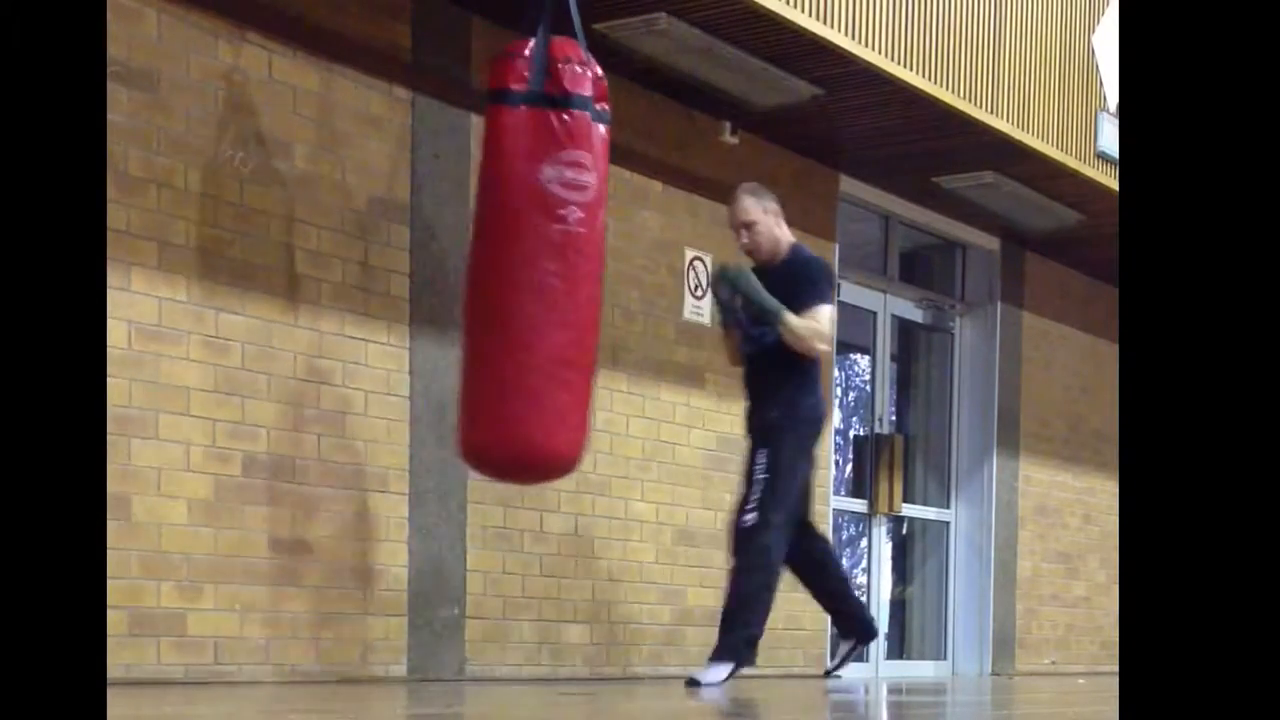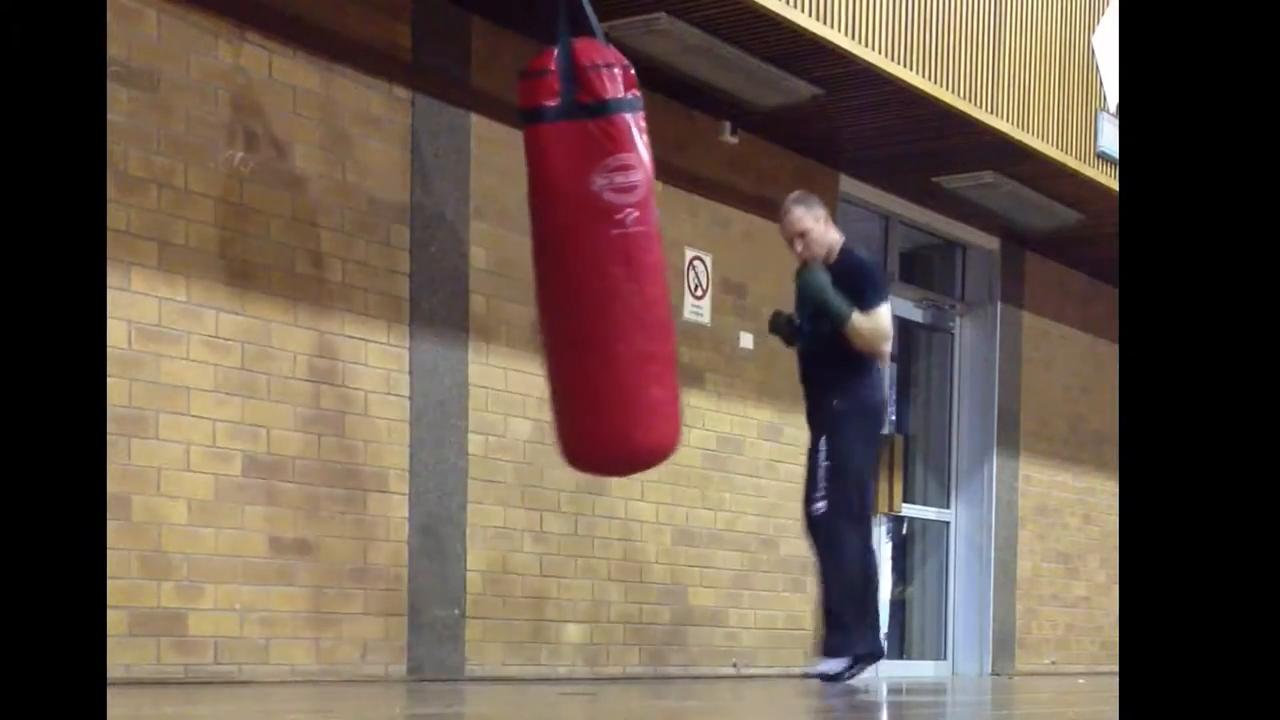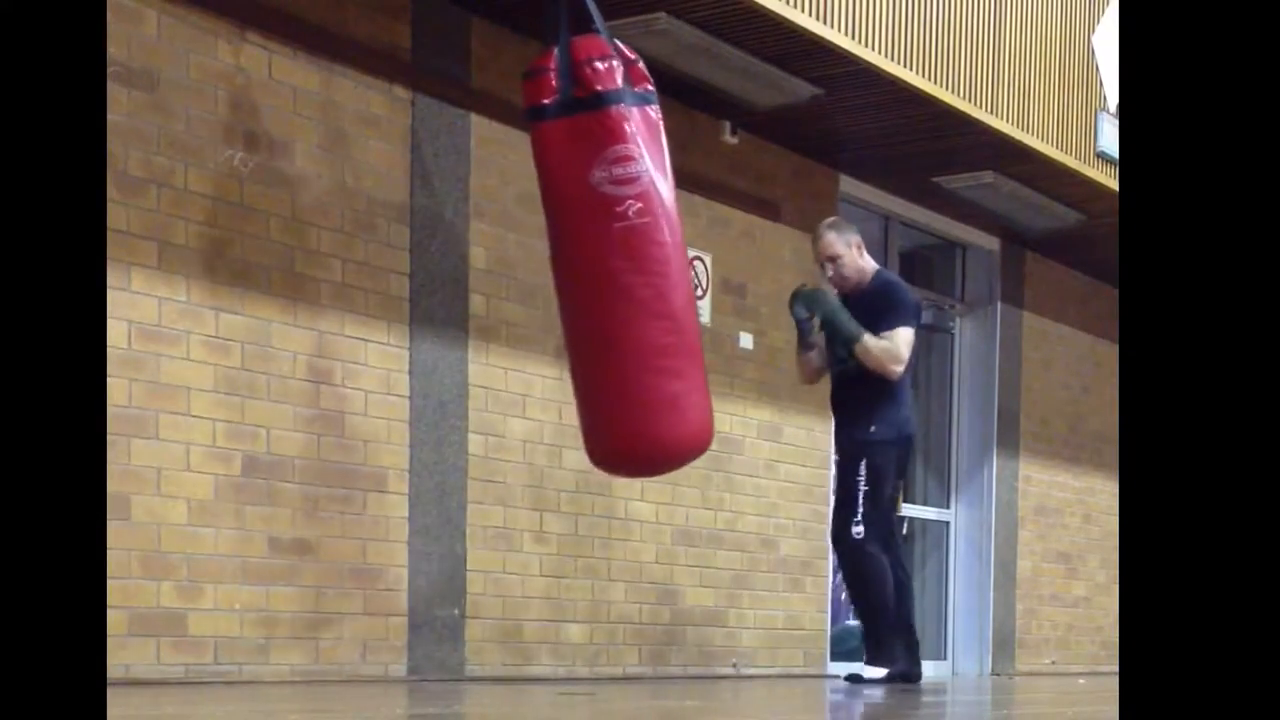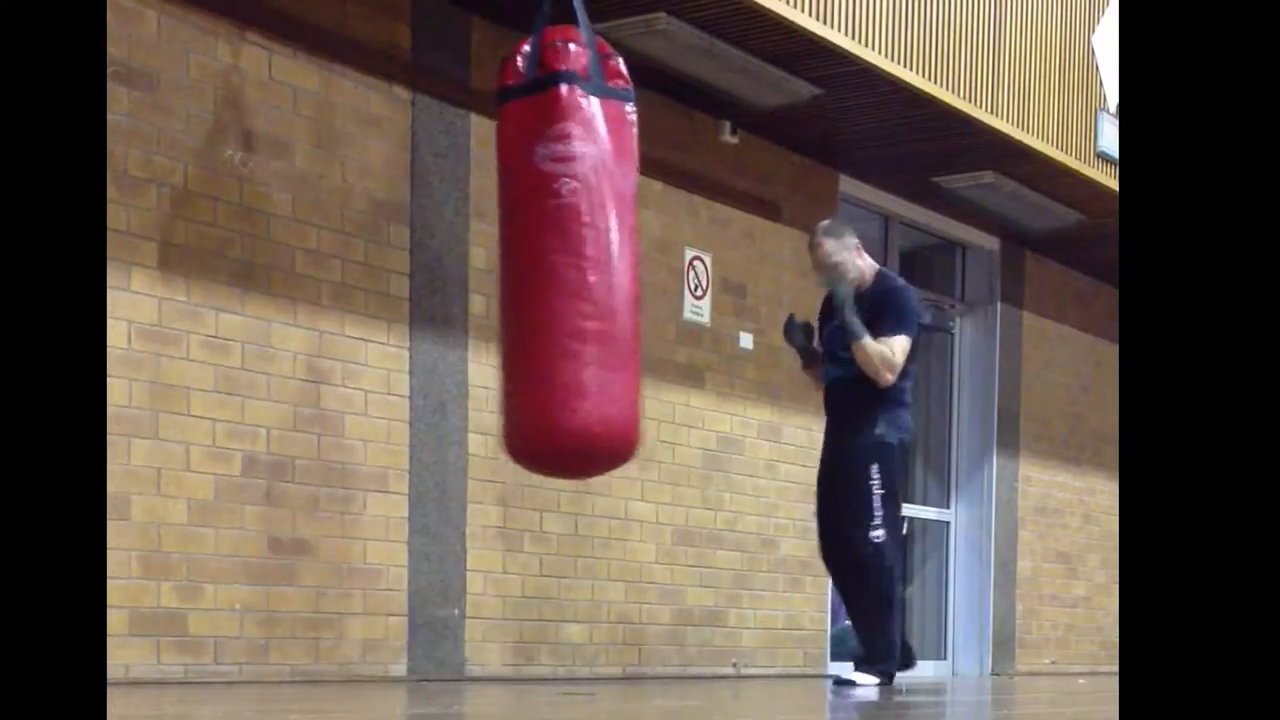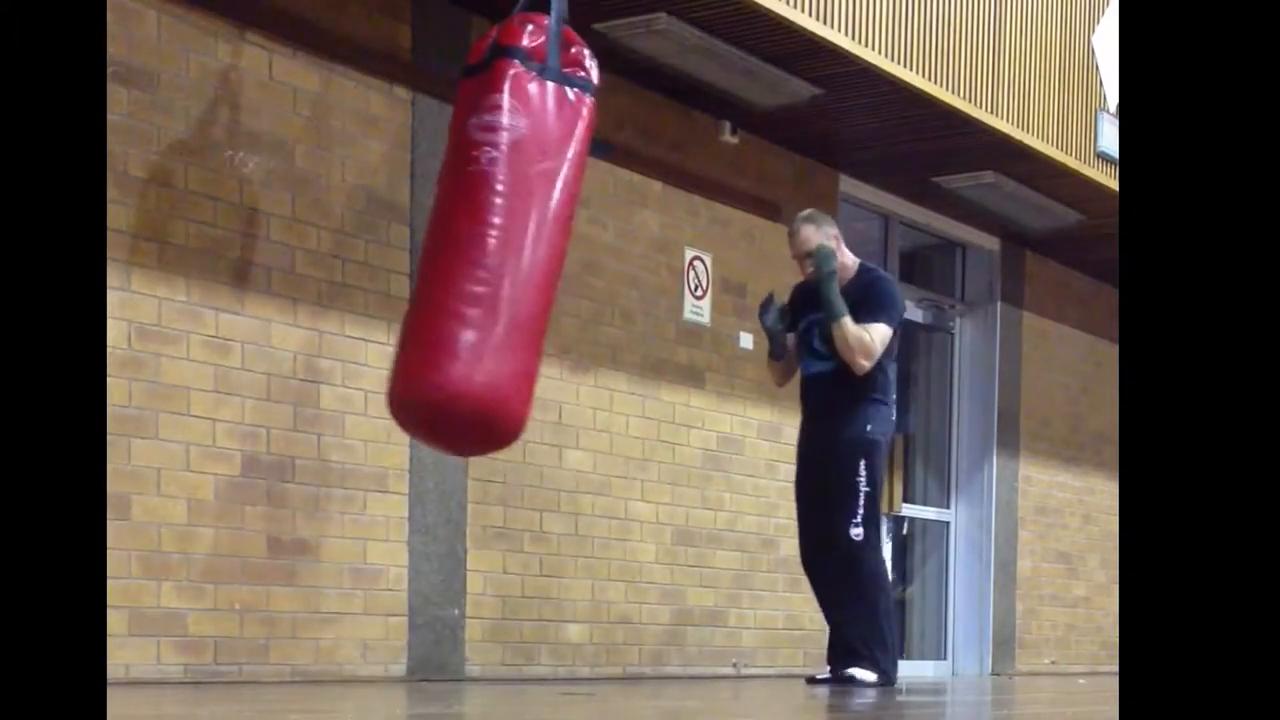
dt=0.4s
person 1, frame 1
left shoulder: (809, 270)
right shoulder: (755, 277)
left elbow: (819, 343)
right elbow: (737, 356)
left wrist: (765, 304)
right wrist: (728, 309)
left hip: (790, 416)
right hip: (772, 417)
left knee: (756, 529)
right knee: (792, 530)
left ankle: (732, 651)
right ankle: (855, 623)
person 1, frame 2
left shoulder: (860, 269)
right shoulder: (810, 277)
left elbow: (880, 344)
left wrist: (830, 298)
right wrist: (790, 332)
left hip: (850, 407)
right hip: (833, 408)
left knee: (830, 518)
right knee: (847, 522)
left ankle: (847, 640)
right ankle: (862, 639)
person 1, frame 3
left shoulder: (892, 293)
right shoulder: (840, 304)
left elbow: (893, 363)
right elbow: (808, 373)
left wrist: (842, 321)
right wrist: (804, 324)
left hip: (880, 431)
right hip: (855, 432)
left knee: (857, 539)
right knee: (879, 544)
left ankle: (885, 653)
right ankle: (903, 659)
person 1, frame 4
left shoulder: (895, 295)
right shoulder: (838, 300)
left elbow: (885, 371)
right elbow: (822, 377)
left wrist: (845, 317)
right wrist: (803, 347)
left hip: (878, 433)
right hip: (843, 433)
left knee: (874, 545)
right knee: (836, 545)
left ankle: (880, 661)
right ankle: (893, 649)
person 1, frame 5
left shoulder: (878, 287)
right shoulder: (802, 296)
left elbow: (861, 358)
right elbow: (780, 375)
left wrist: (831, 294)
right wrist: (774, 335)
left hip: (860, 428)
right hip: (816, 430)
left knee: (856, 543)
right knee: (817, 549)
left ankle: (875, 661)
right ankle: (845, 656)
